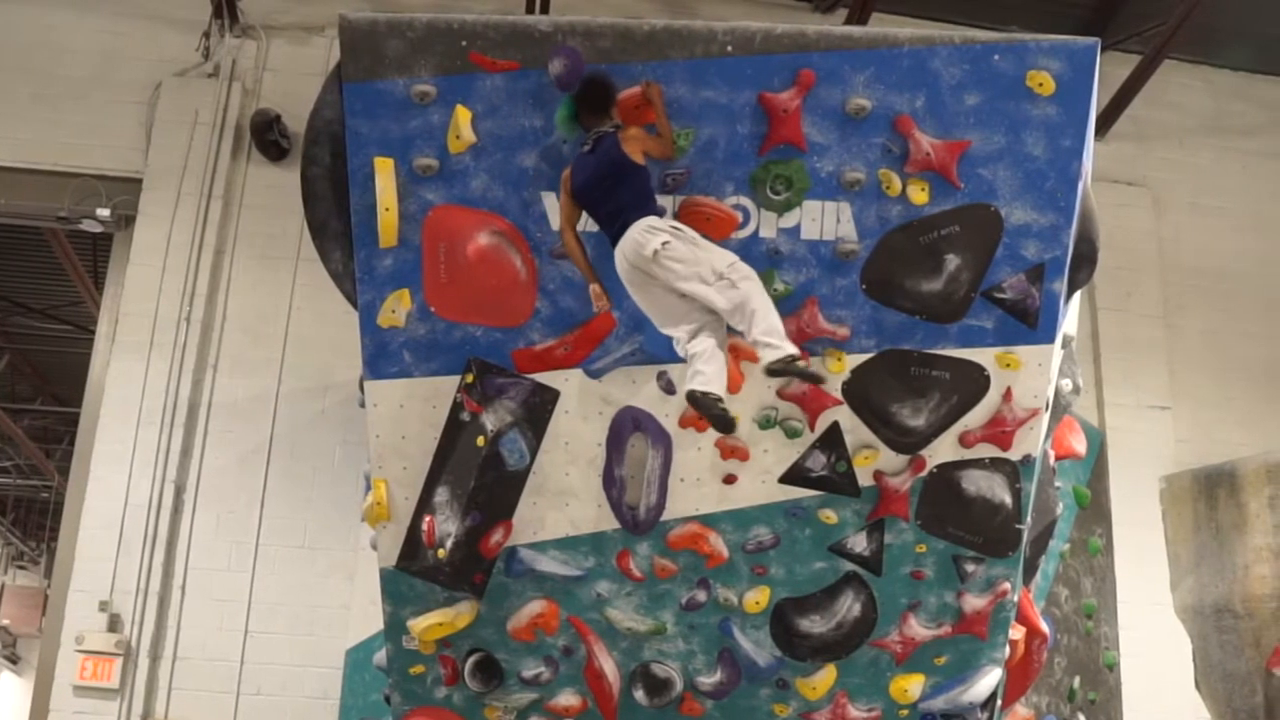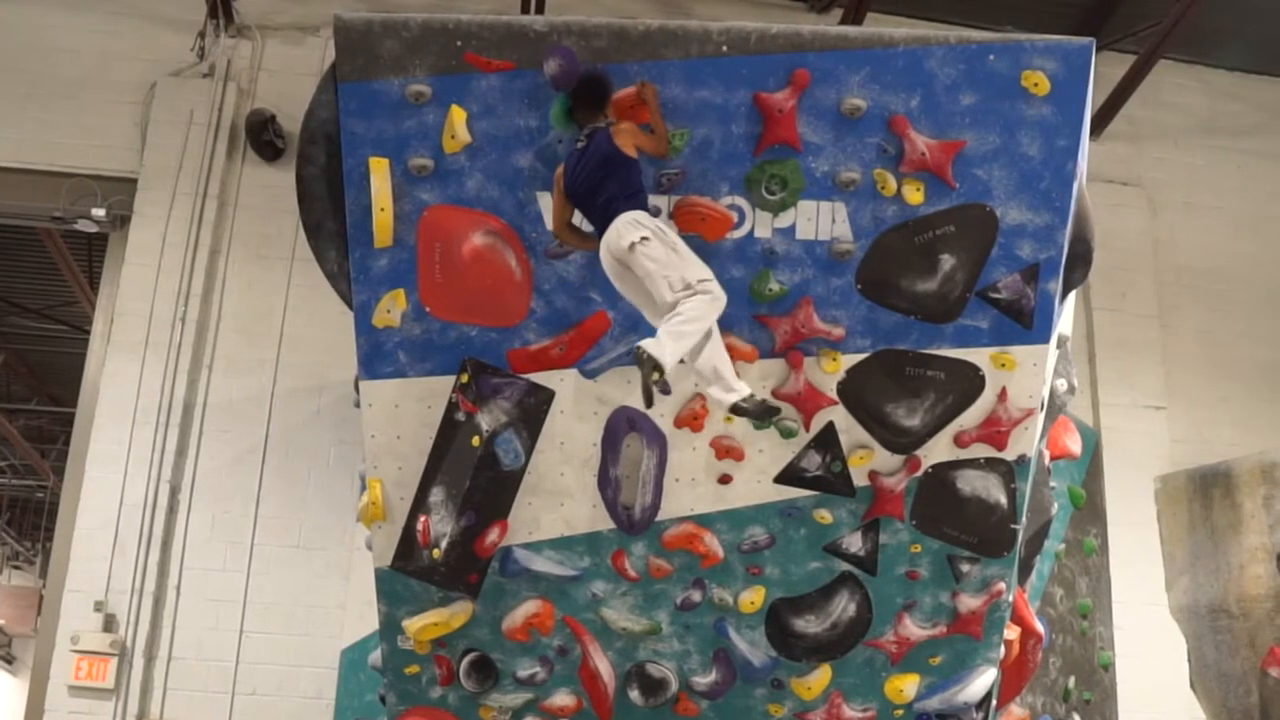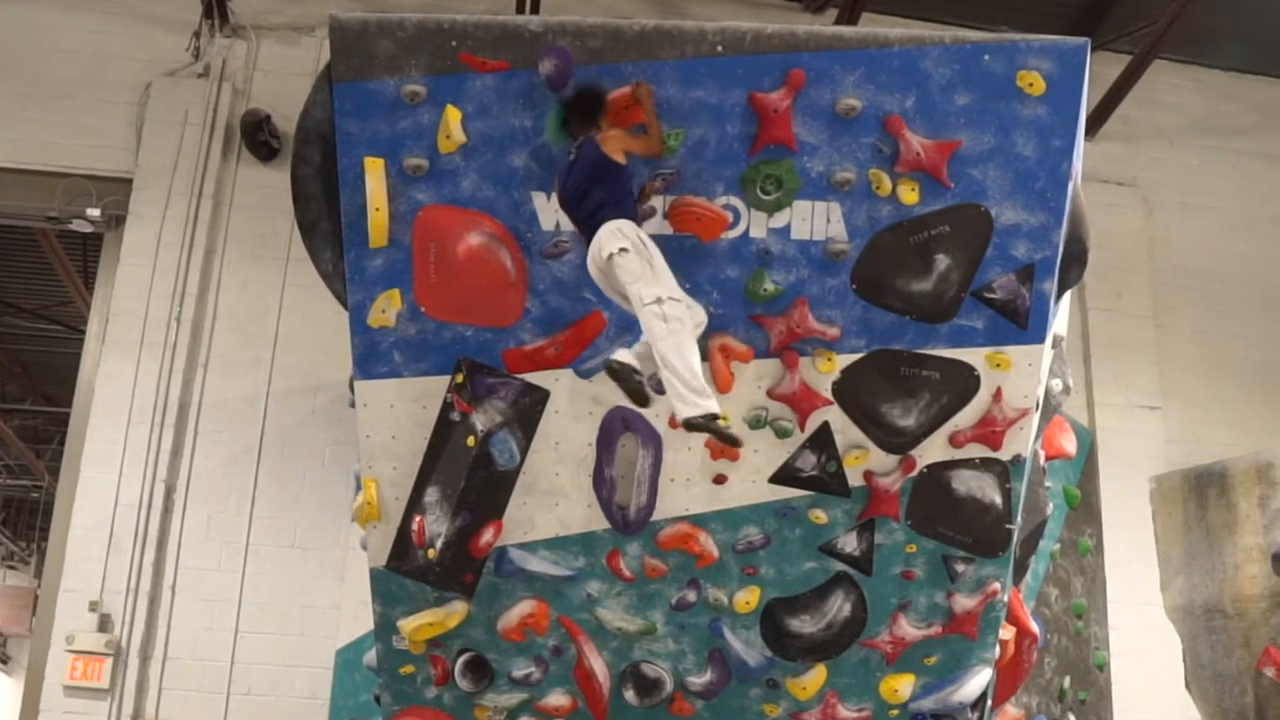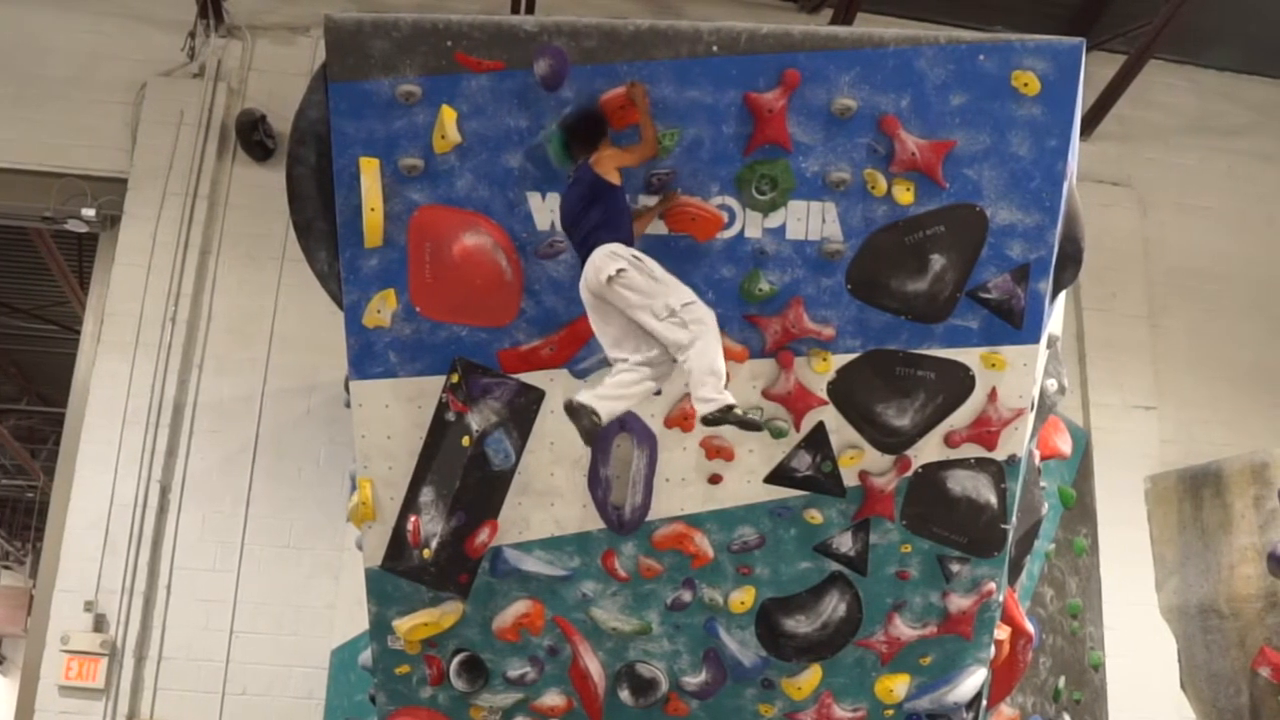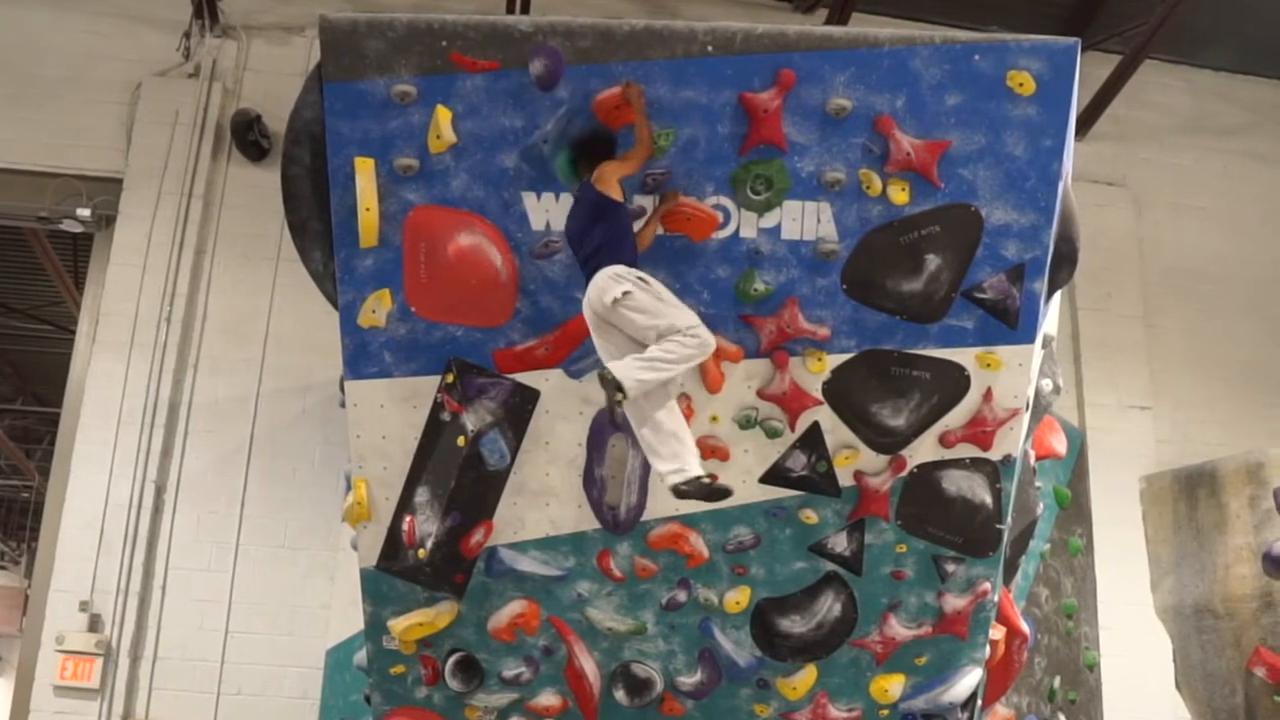
dt=0.3s
person 1, frame 1
left shoulder: (571, 174)
right shoulder: (628, 137)
left elbow: (568, 232)
right elbow: (667, 149)
left wrist: (593, 282)
right wrist: (657, 106)
left hip: (623, 256)
right hip: (650, 233)
left knee: (699, 323)
right knee: (738, 280)
left ankle: (704, 388)
right ankle: (779, 353)
person 1, frame 2
left shoulder: (565, 171)
right shoulder: (622, 132)
left elbow: (562, 230)
right elbow: (662, 147)
right wrist: (652, 105)
left hip: (611, 252)
right hip: (637, 228)
left knee: (685, 314)
right knee: (705, 294)
left ankle: (735, 396)
right ankle: (656, 355)
person 1, frame 3
left shoulder: (565, 179)
right shoulder: (610, 139)
right elbow: (655, 145)
left wrist: (635, 201)
right wrist: (646, 105)
left hip: (597, 255)
right hip: (620, 238)
left knee: (690, 316)
right knee: (669, 318)
left ankle: (630, 362)
right ankle: (698, 409)
person 1, frame 4
left shoulder: (569, 198)
right shoulder: (603, 161)
right elbow: (650, 145)
left wrist: (662, 206)
right wrist: (641, 106)
left hip: (592, 280)
right hip: (615, 263)
left knee: (645, 360)
right knee: (696, 320)
left ankle: (590, 405)
right ankle: (718, 403)
person 1, frame 5
left shoulder: (578, 216)
right shoulder: (605, 175)
right elbow: (644, 150)
left wrist: (659, 210)
right wrist: (637, 107)
left hip: (596, 298)
right hip: (617, 282)
left knee: (649, 394)
right knee: (695, 338)
left ankle: (684, 474)
right ankle: (623, 377)
